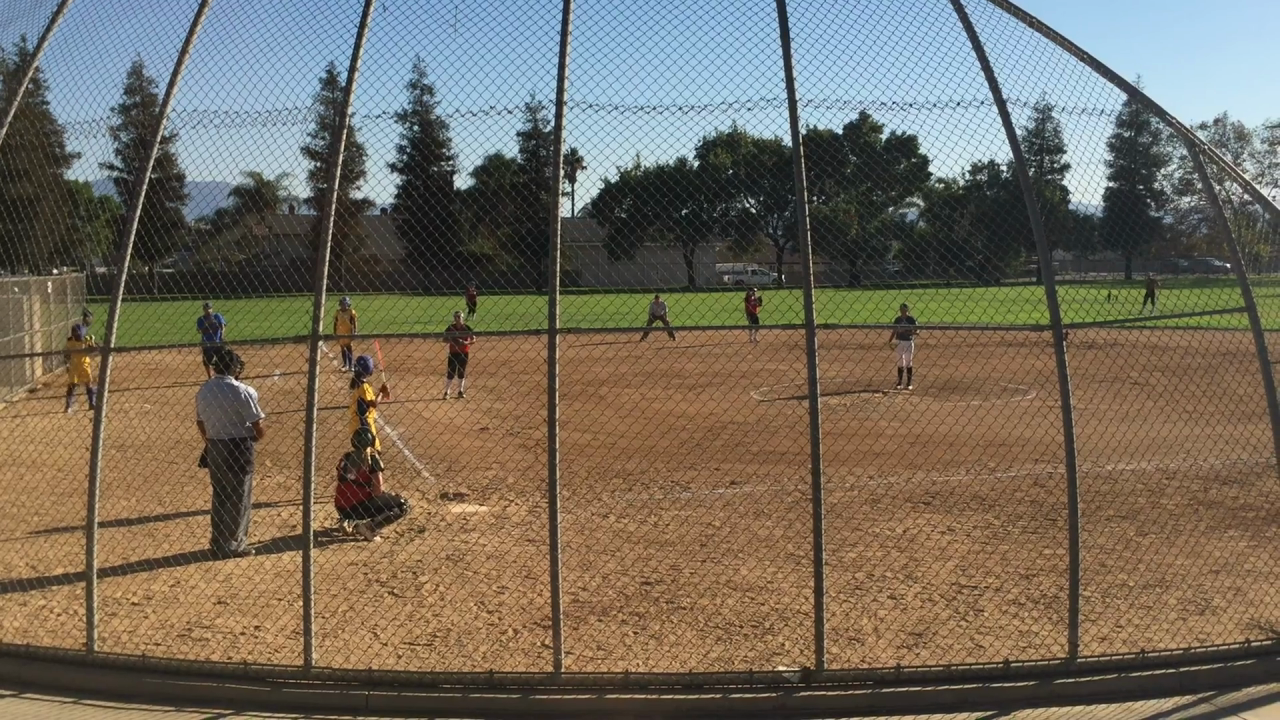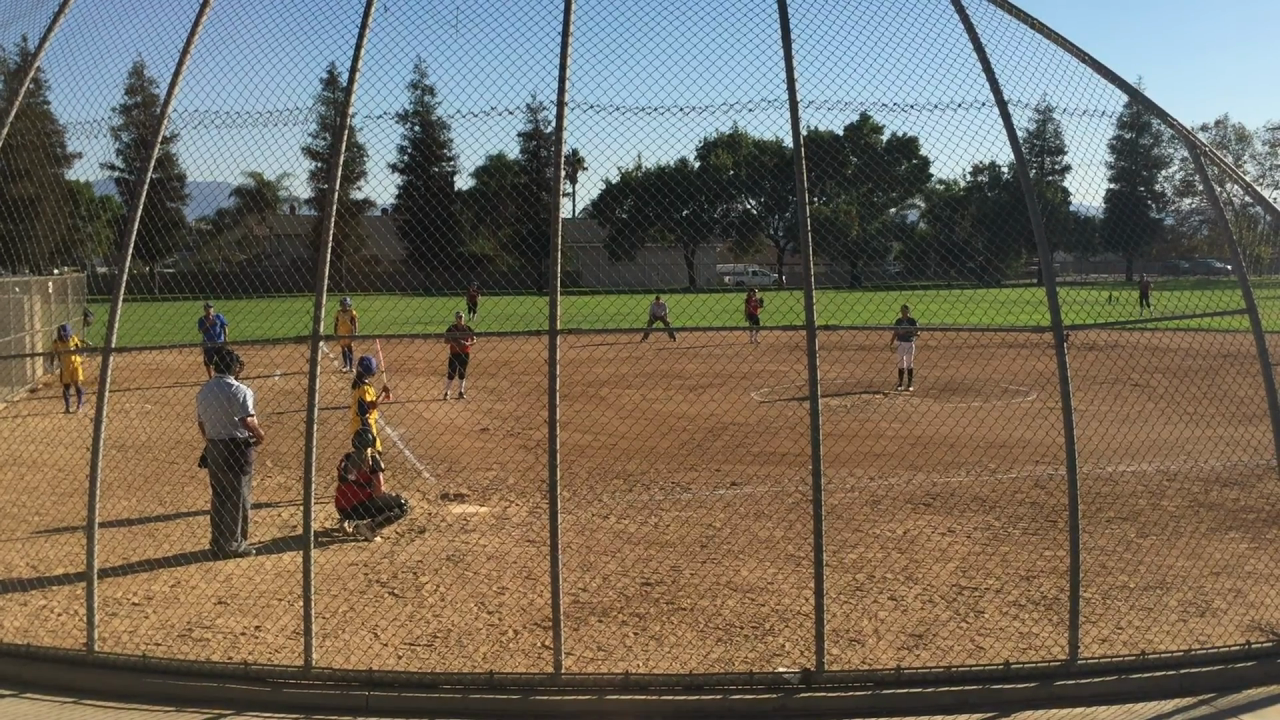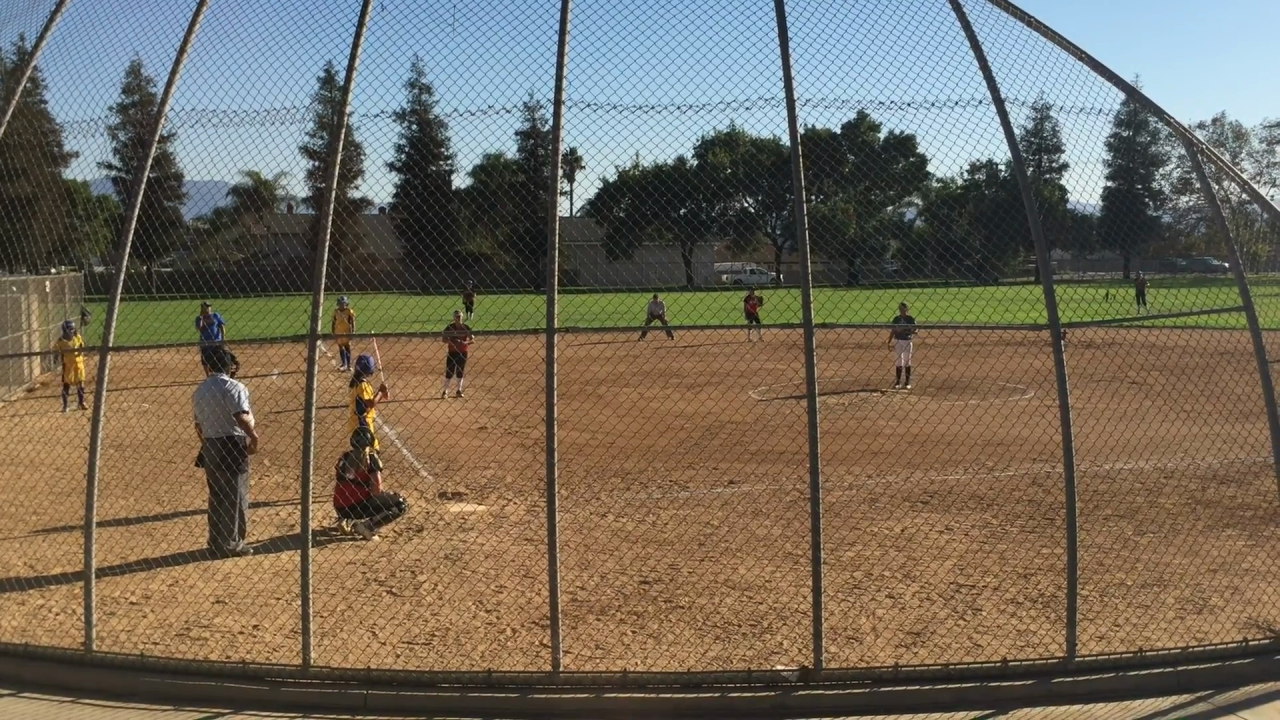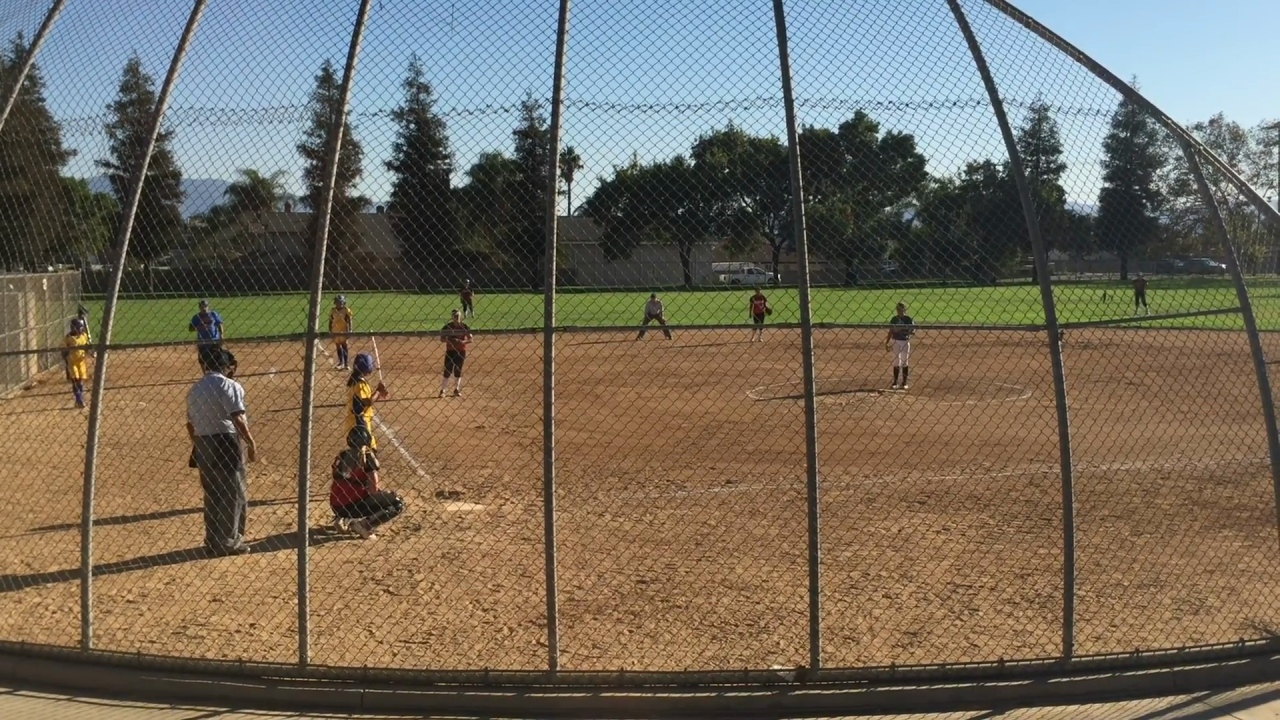
dt=0.7s
person 1, frame 1
left shoulder: (204, 391)
right shoulder: (242, 391)
left elbow: (200, 423)
right elbow: (257, 424)
right wrist: (257, 437)
left hip: (214, 448)
right hip: (238, 448)
left knee: (220, 496)
right knee: (238, 497)
left ankle: (218, 541)
right ankle: (232, 544)
person 1, frame 2
left shoulder: (204, 390)
right shoulder: (238, 390)
left elbow: (201, 423)
right elbow: (247, 420)
right wrist: (260, 435)
left hip: (213, 448)
right hip: (237, 448)
left knee: (219, 496)
right knee: (237, 497)
left ankle: (218, 541)
right ankle: (232, 544)
person 1, frame 3
left shoulder: (200, 391)
right shoulder: (233, 387)
left elbow: (198, 424)
right elbow: (242, 417)
right wrist: (254, 437)
left hip: (210, 446)
right hip: (233, 445)
left knee: (216, 495)
right knee: (235, 496)
left ankle: (216, 541)
right ankle: (231, 544)
person 1, frame 4
left shoulder: (195, 389)
right shoulder: (229, 385)
left elbow: (190, 425)
right elbow: (237, 418)
left wrist: (198, 448)
right wrist: (251, 442)
left hip: (203, 445)
right hip: (225, 443)
left knee: (212, 495)
right knee: (234, 494)
left ankle: (213, 539)
right ankle: (230, 542)
